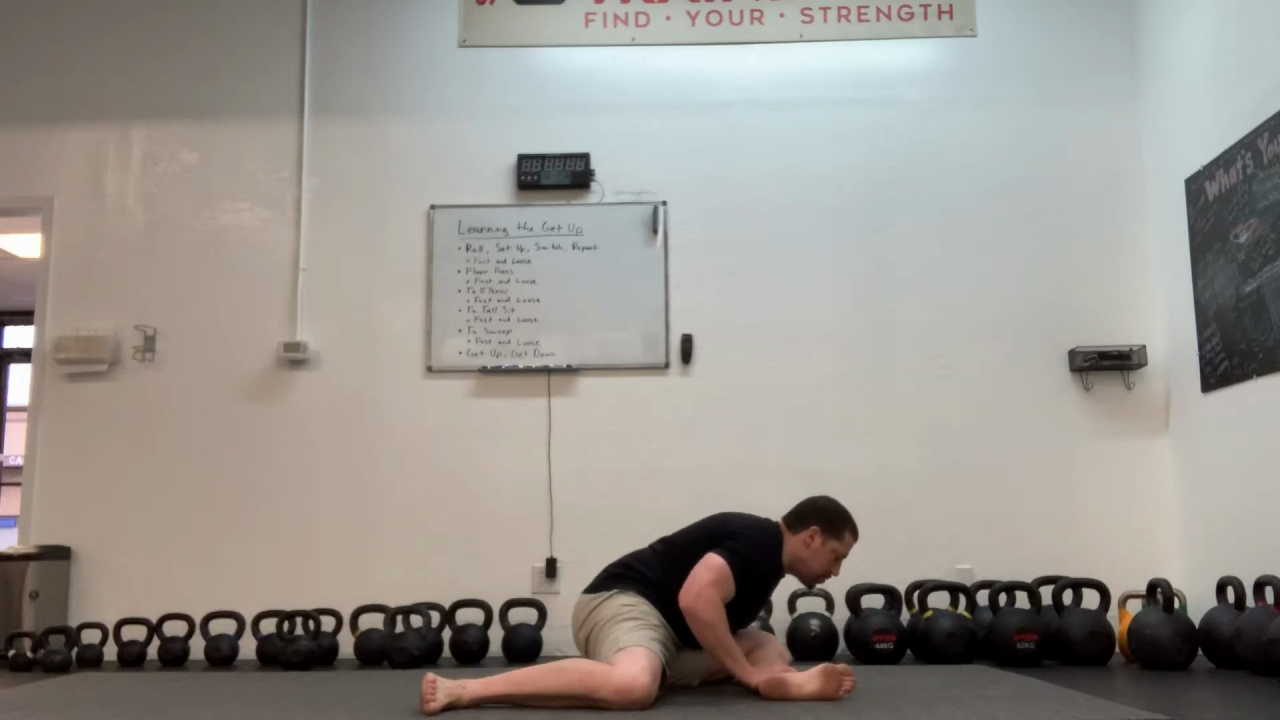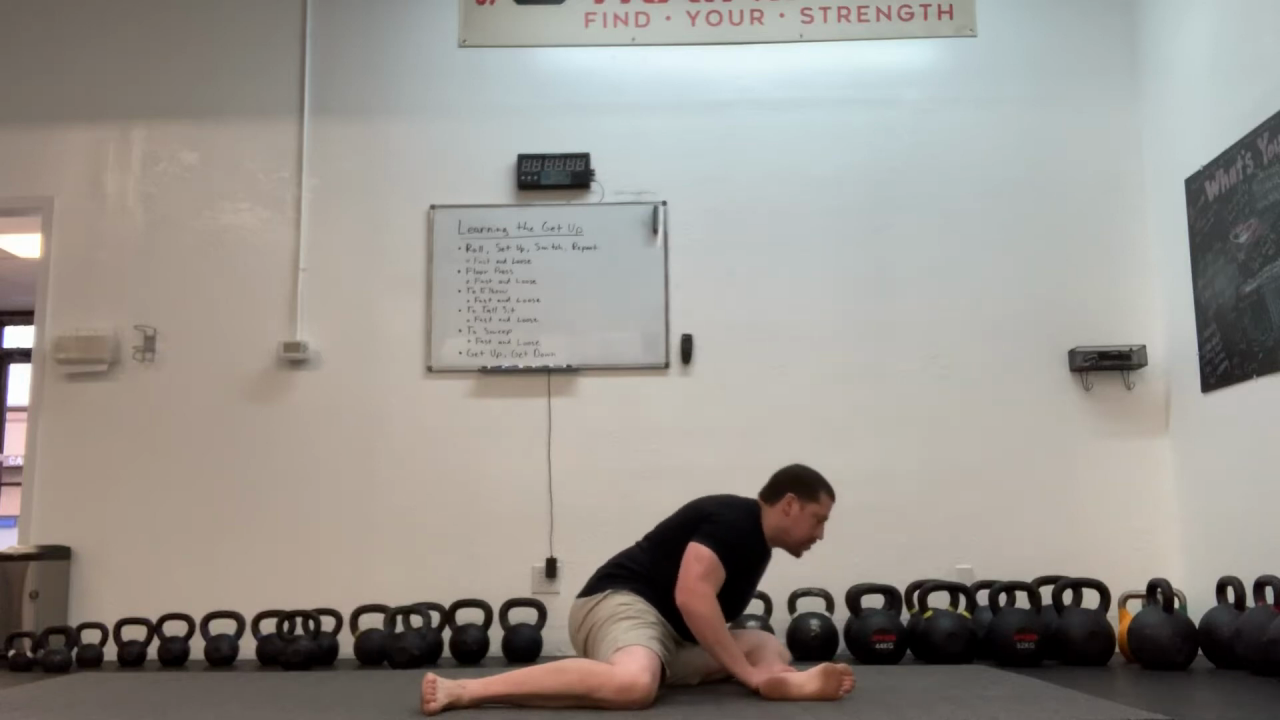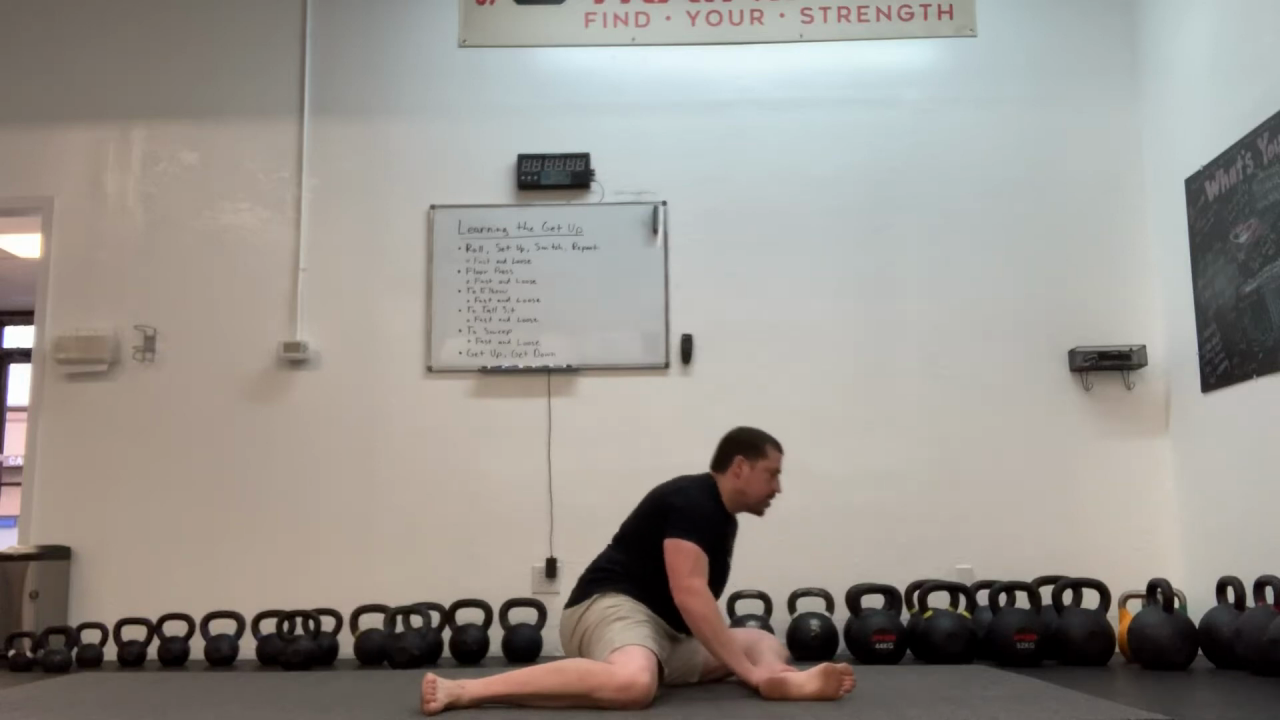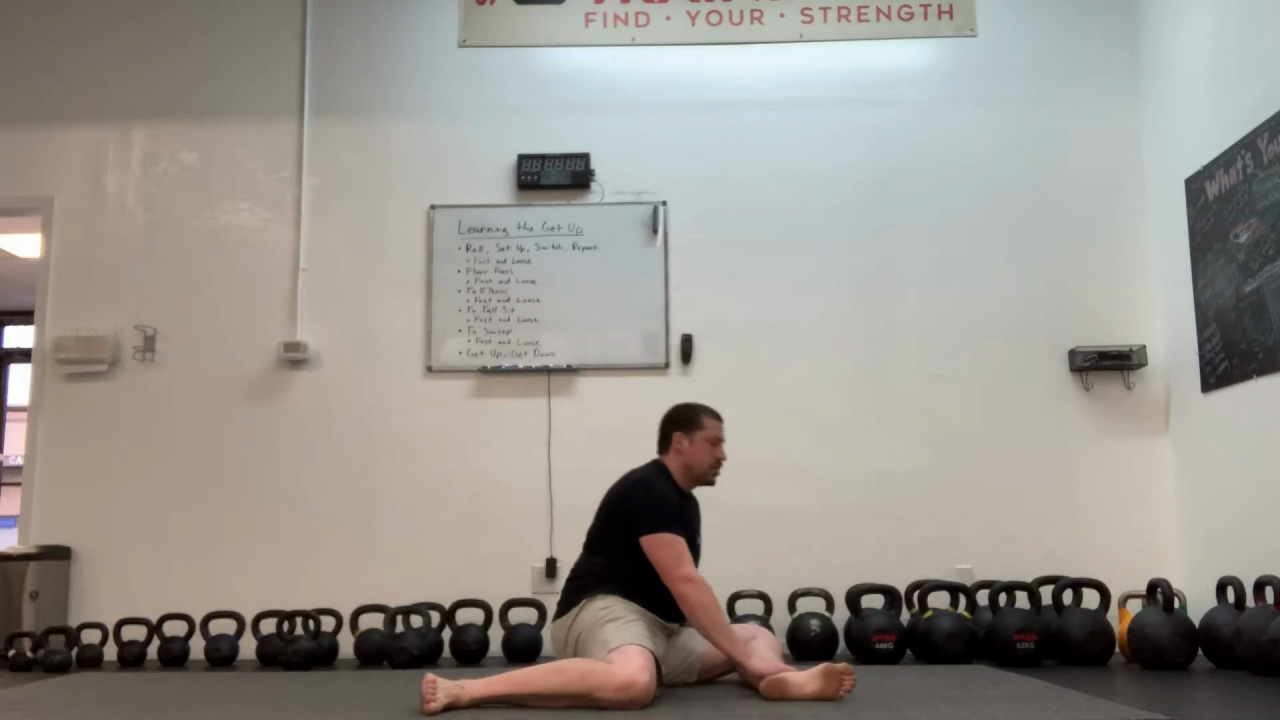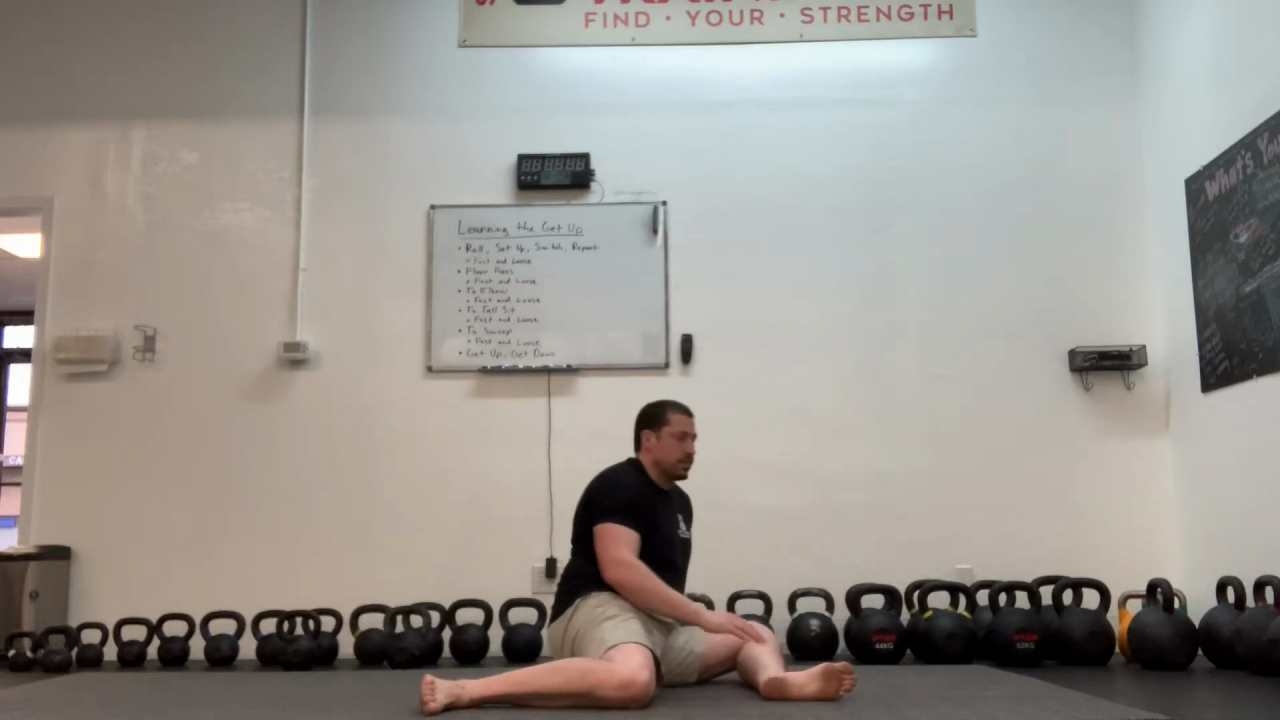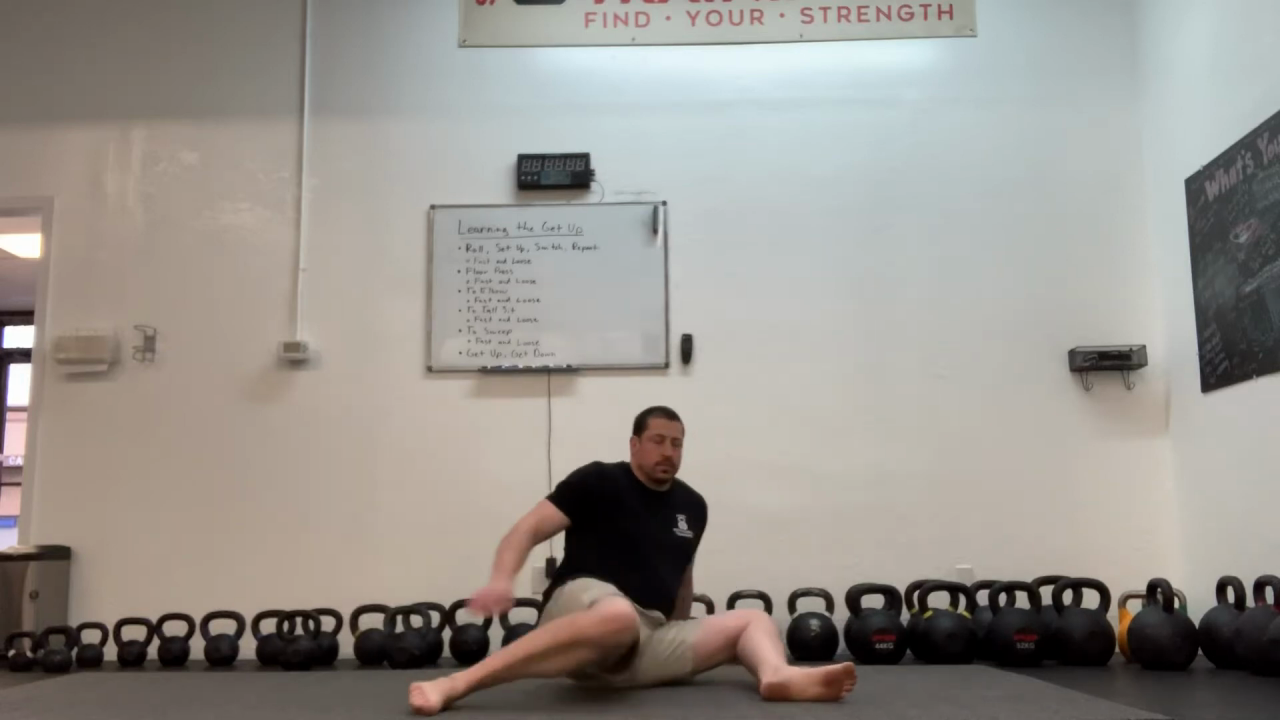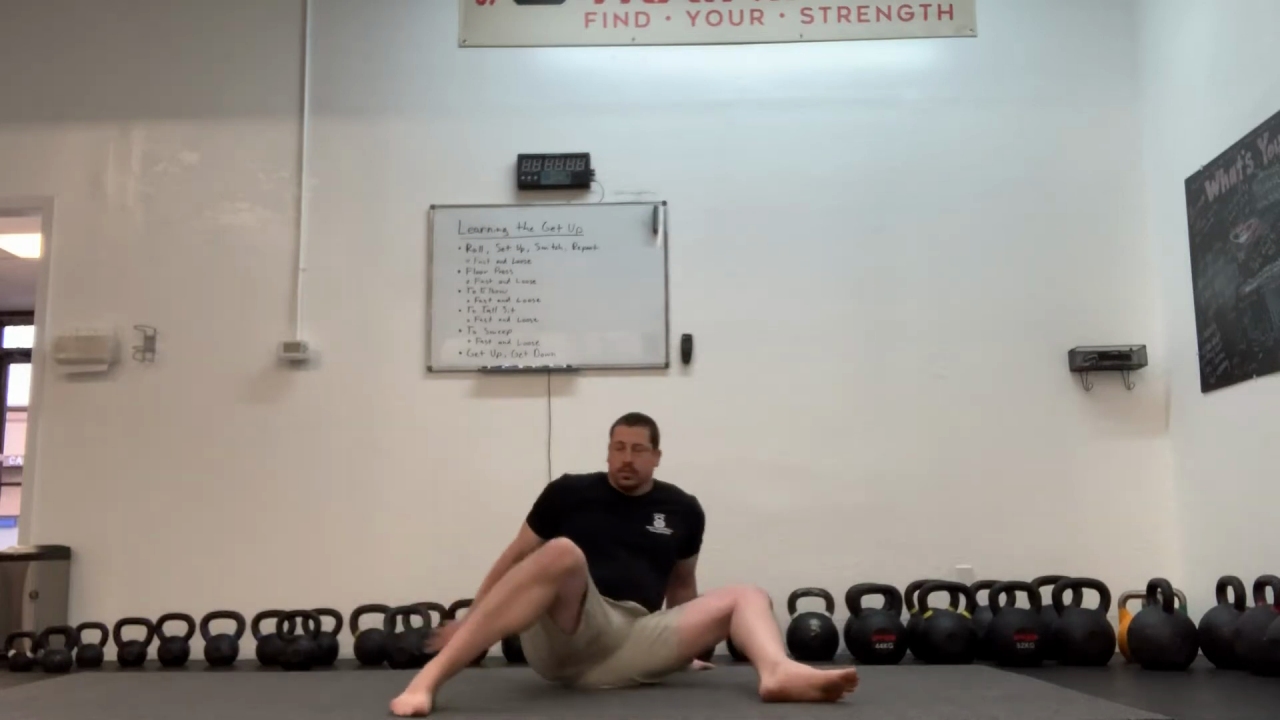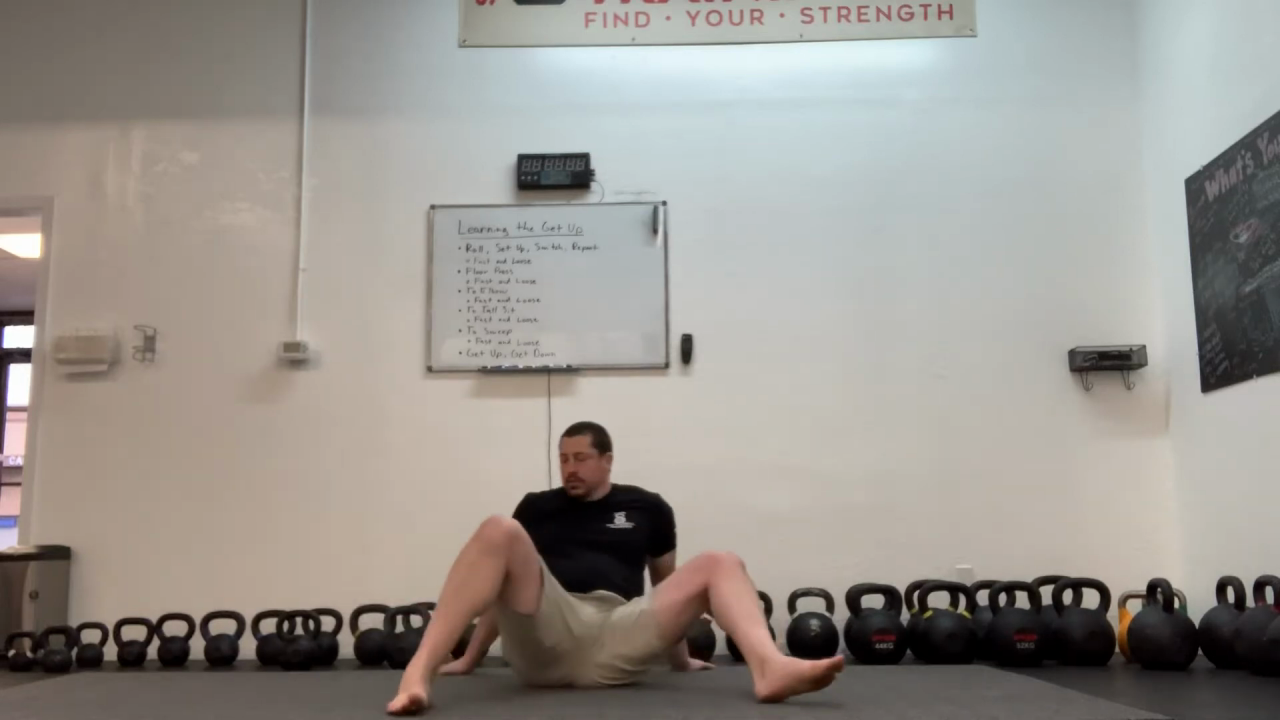
dt=0.3s
person 1, frame 1
left shoulder: (767, 556)
right shoulder: (758, 541)
right elbow: (696, 598)
left wrist: (770, 672)
right wrist: (749, 673)
right hip: (624, 602)
left knee: (772, 649)
right knee: (633, 685)
right ankle: (462, 690)
person 1, frame 2
left shoulder: (758, 541)
right shoulder: (733, 519)
left elbow: (710, 614)
right elbow: (693, 596)
right wrist: (749, 672)
right hip: (621, 604)
left knee: (770, 647)
right knee: (632, 684)
right ankle: (462, 690)
person 1, frame 3
left shoulder: (722, 516)
right shoulder: (693, 501)
left elbow: (694, 602)
right elbow: (689, 593)
right wrist: (748, 670)
right hip: (611, 606)
left knee: (767, 643)
right knee: (632, 683)
left ankle: (785, 680)
right ankle: (463, 690)
person 1, frame 4
left shoulder: (684, 500)
right shoulder: (648, 490)
left elbow: (682, 586)
right elbow: (684, 583)
right wrist: (746, 659)
right hip: (604, 611)
left knee: (759, 635)
right knee: (632, 684)
left ankle: (782, 682)
right ankle: (462, 690)
person 1, frame 5
left shoulder: (678, 500)
right shoulder: (619, 485)
right elbow: (618, 570)
right wrist: (704, 618)
right hip: (599, 610)
left knee: (756, 636)
right knee: (632, 682)
left ankle: (776, 678)
right ankle: (463, 690)
person 1, frame 6
left shoulder: (691, 506)
right shoulder: (599, 482)
right elbow: (527, 532)
left wrist: (686, 647)
right wrist: (503, 578)
left hip: (650, 637)
right hip: (586, 613)
left knee: (754, 618)
right knee: (618, 616)
left ankle: (779, 676)
person 1, frame 7
left shoulder: (682, 508)
right shoulder: (571, 493)
left elbow: (682, 585)
right elbow: (515, 559)
left wrist: (681, 648)
right wrist: (464, 622)
left hip: (633, 639)
right hip: (561, 636)
left knee: (749, 597)
right knee: (564, 553)
left ankle: (778, 672)
right ankle: (430, 678)
person 1, frame 8
left shoulder: (646, 507)
right shoulder: (537, 508)
left elbow: (668, 582)
right elbow: (501, 585)
left wrist: (680, 656)
right wrist: (469, 659)
left hip: (617, 642)
right hip: (546, 634)
left knee: (722, 562)
right knee: (500, 533)
left ankle: (769, 669)
right ankle: (419, 674)
